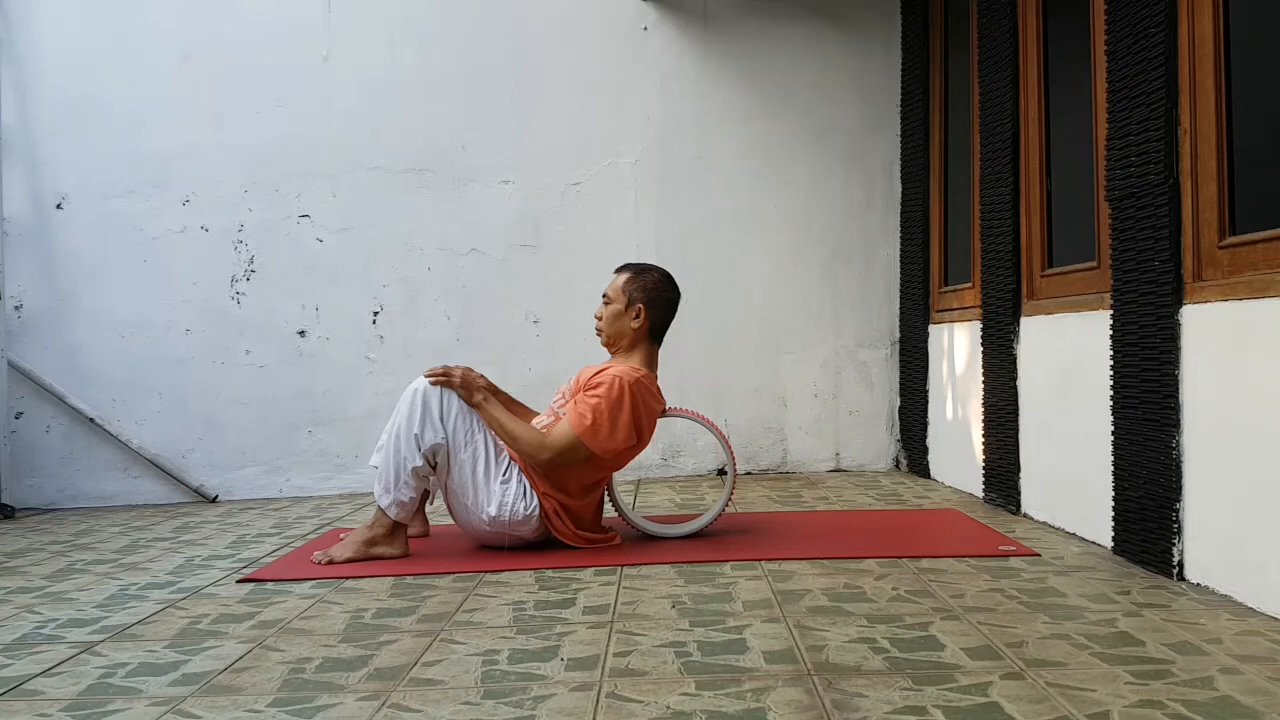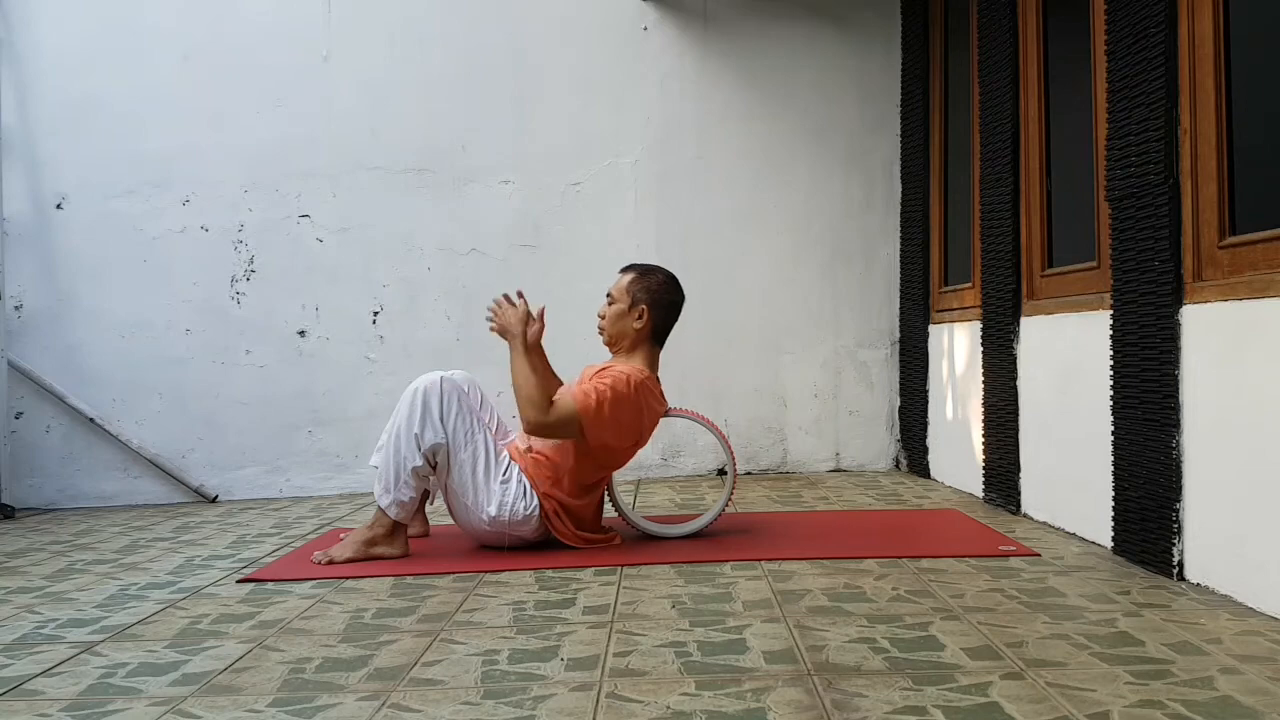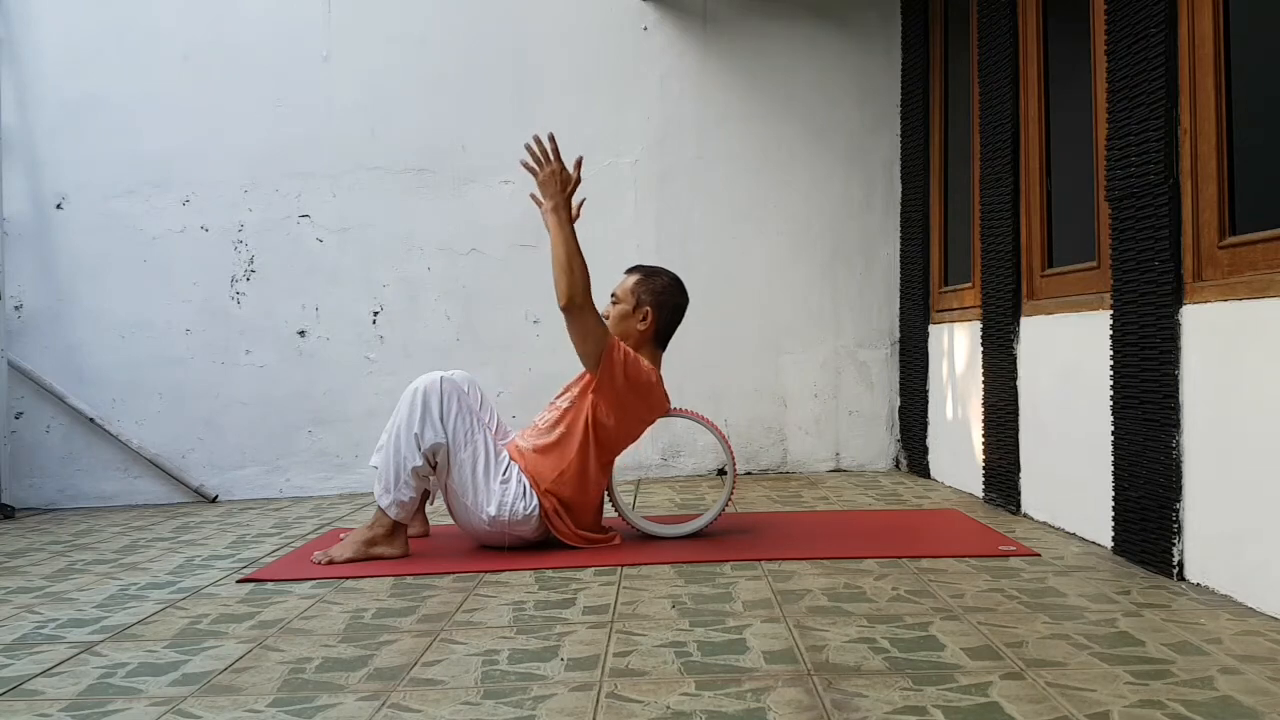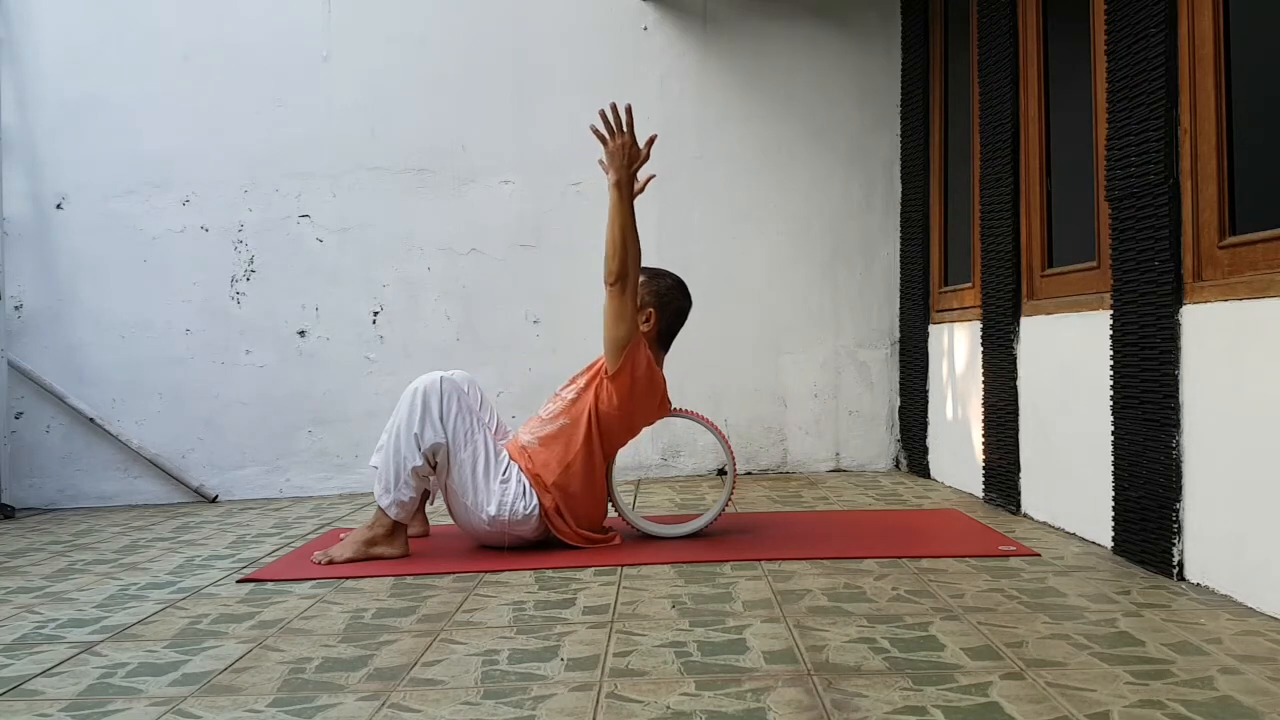
dt=0.7s
person 1, frame 1
left shoulder: (620, 384)
right shoulder: (625, 378)
left elbow: (545, 454)
left wrist: (480, 398)
right wrist: (489, 391)
left hip: (518, 509)
right hip: (520, 489)
left knee: (430, 394)
right knee: (444, 389)
left ankle: (385, 531)
right ankle: (411, 512)
person 1, frame 2
left shoulder: (624, 386)
right shoulder: (630, 381)
left elbow: (537, 418)
right elbow: (563, 402)
left wrist: (517, 338)
right wrist: (533, 346)
left hip: (518, 506)
right hip: (519, 479)
left knee: (433, 391)
right knee: (457, 387)
left ankle: (385, 530)
right ankle: (412, 512)
person 1, frame 3
left shoulder: (634, 378)
right shoulder: (633, 377)
left elbow: (572, 302)
right elbow: (578, 308)
left wrist: (558, 210)
right wrist: (557, 224)
left hip: (514, 508)
right hip: (521, 487)
left knee: (433, 393)
right knee: (456, 387)
left ankle: (386, 530)
right ankle: (409, 512)
person 1, frame 4
left shoulder: (636, 374)
right shoulder: (635, 379)
left elbow: (618, 282)
right elbow: (626, 284)
left wrist: (621, 186)
right wrist: (623, 191)
left hip: (514, 507)
right hip: (518, 483)
left knee: (435, 391)
right knee: (457, 386)
left ankle: (386, 530)
right ankle: (411, 511)
